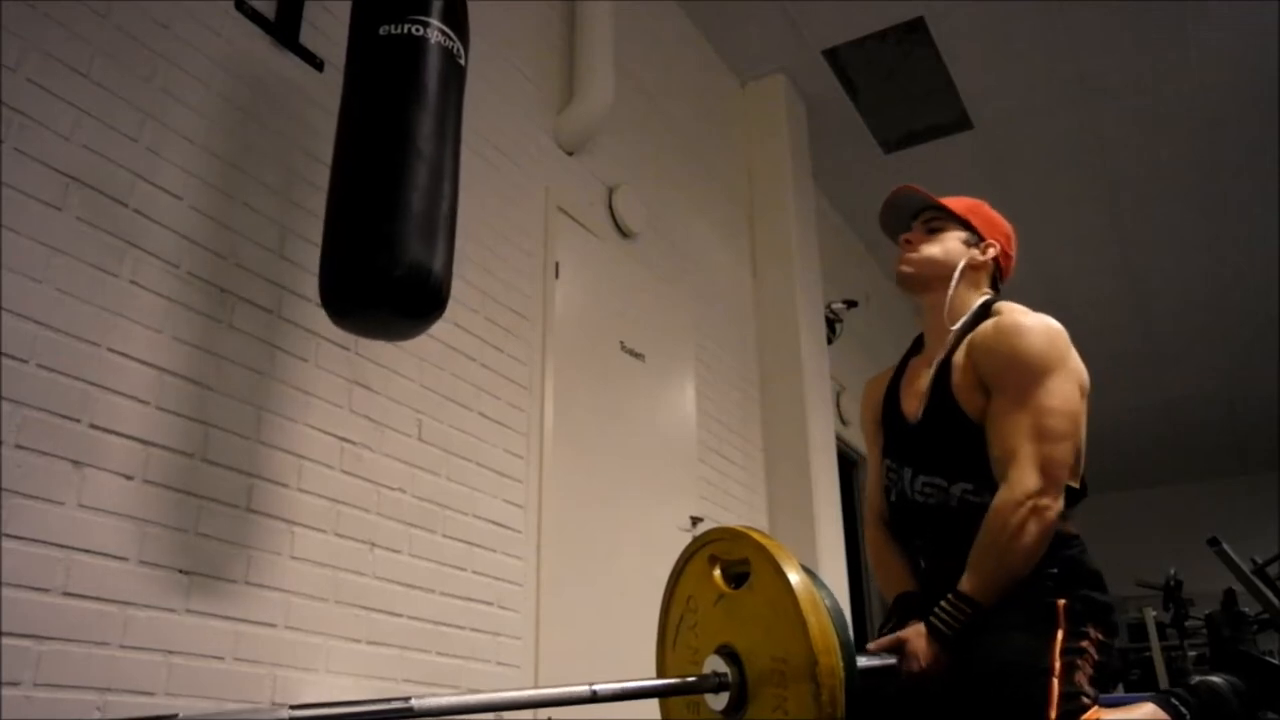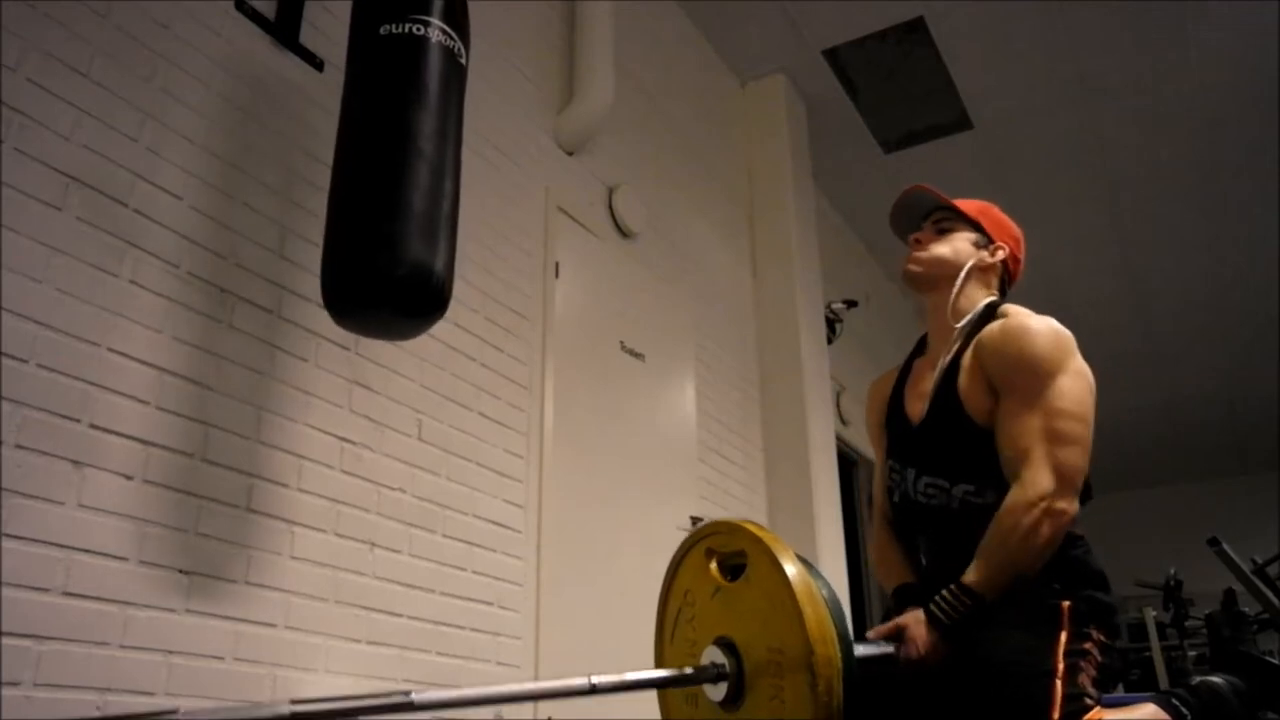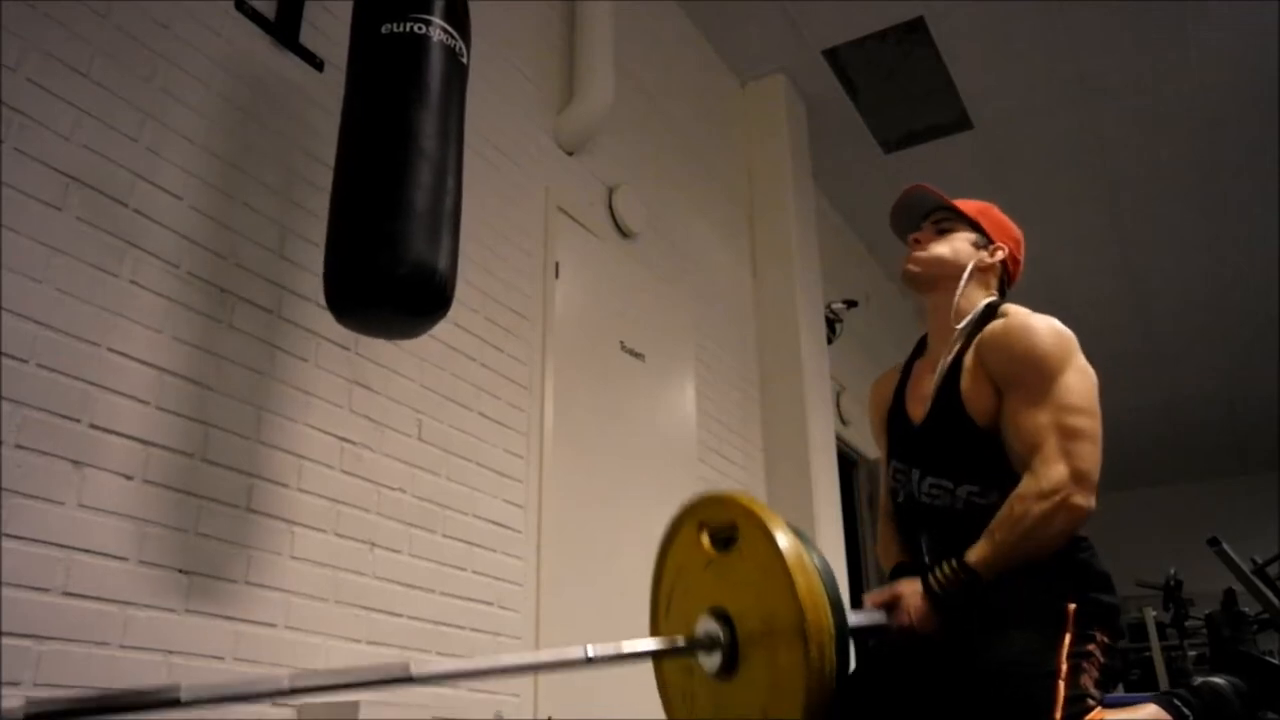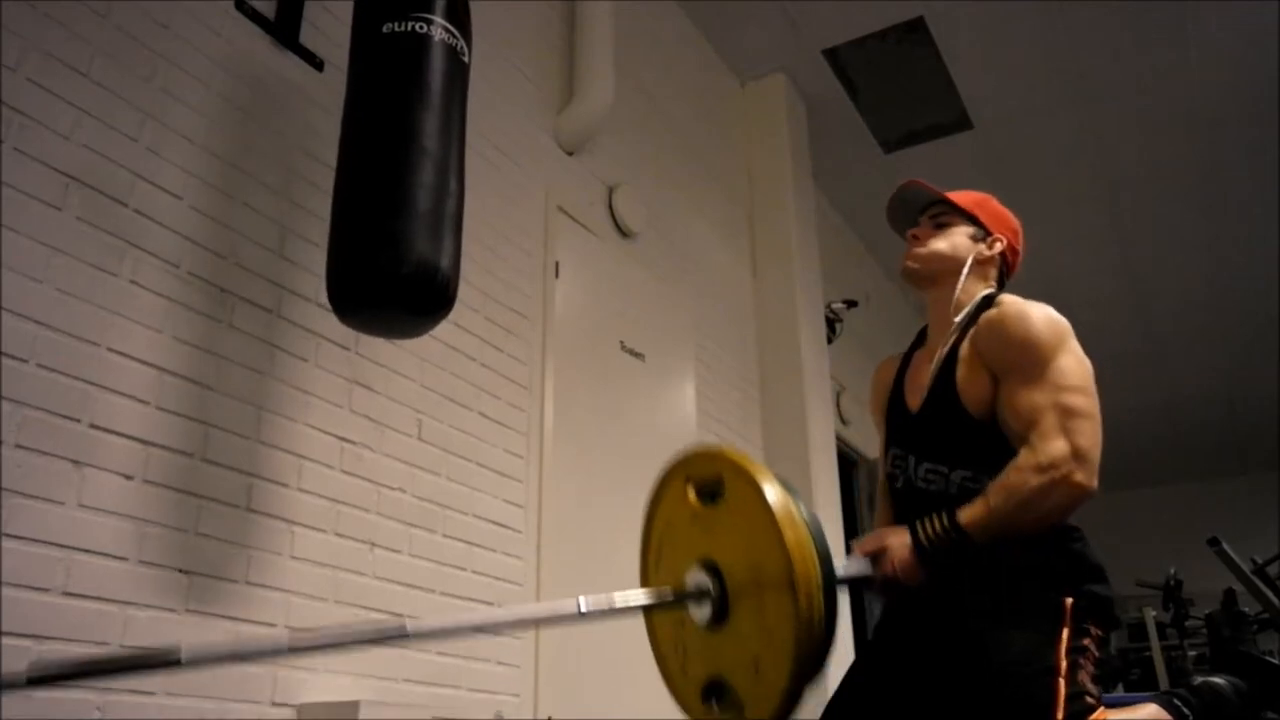
dt=0.1s
person 1, frame 1
left shoulder: (1017, 339)
right shoulder: (884, 390)
left elbow: (1034, 498)
right elbow: (881, 520)
left wrist: (949, 623)
right wrist: (911, 612)
left hip: (1035, 597)
right hip: (941, 604)
person 1, frame 2
left shoulder: (1022, 342)
right shoulder: (888, 392)
left elbow: (1050, 496)
right elbow: (887, 518)
left wrist: (948, 612)
right wrist: (910, 605)
left hip: (1038, 600)
right hip: (944, 603)
person 1, frame 3
left shoulder: (1022, 340)
right shoulder: (889, 390)
left elbow: (1065, 490)
left wrist: (943, 588)
right wrist: (906, 581)
left hip: (1041, 598)
right hip: (948, 599)
person 1, frame 4
left shoulder: (1020, 328)
right shoulder: (893, 376)
left elbow: (1066, 467)
left wrist: (931, 543)
right wrist: (893, 543)
left hip: (1035, 591)
right hip: (938, 598)
